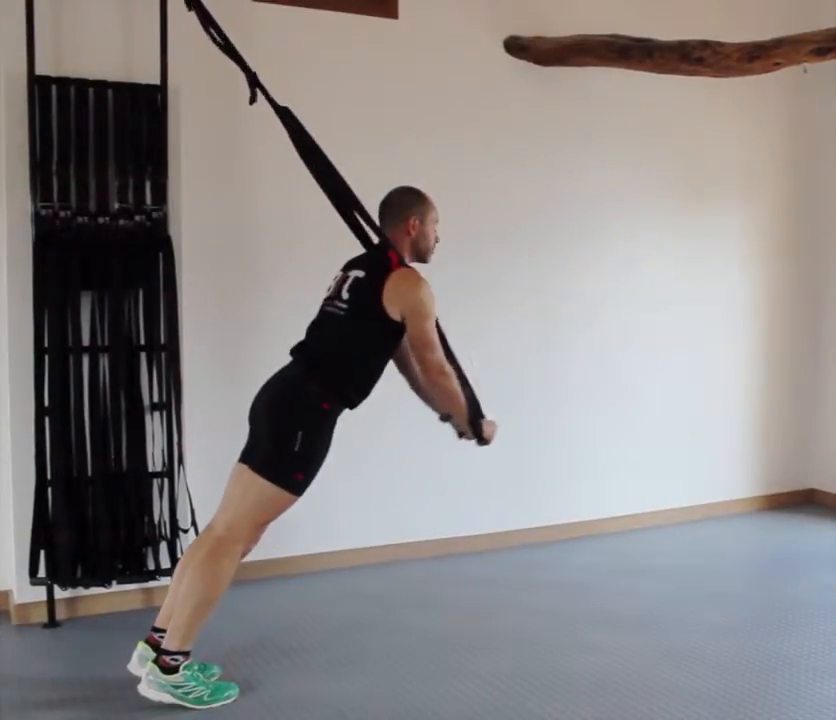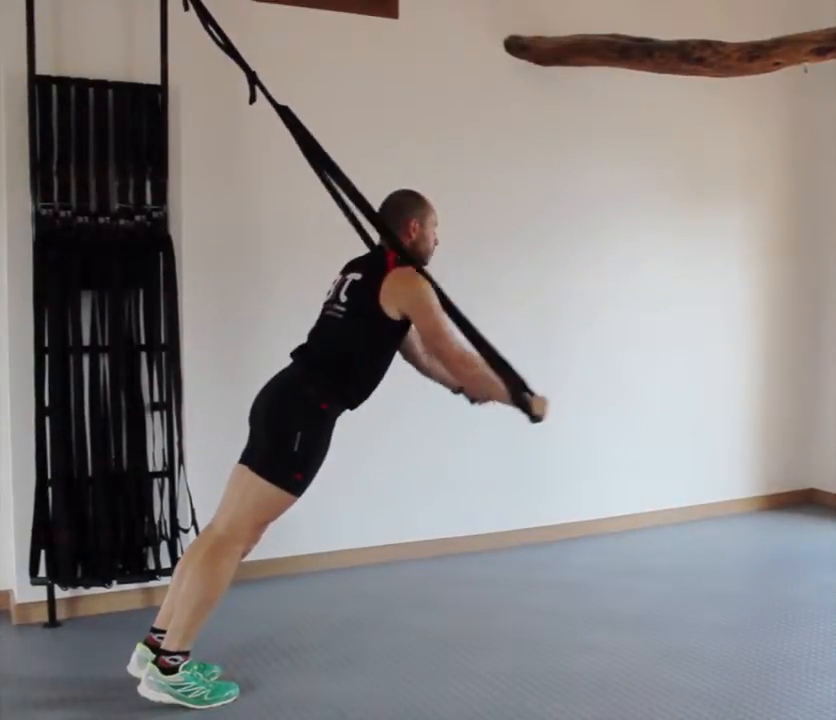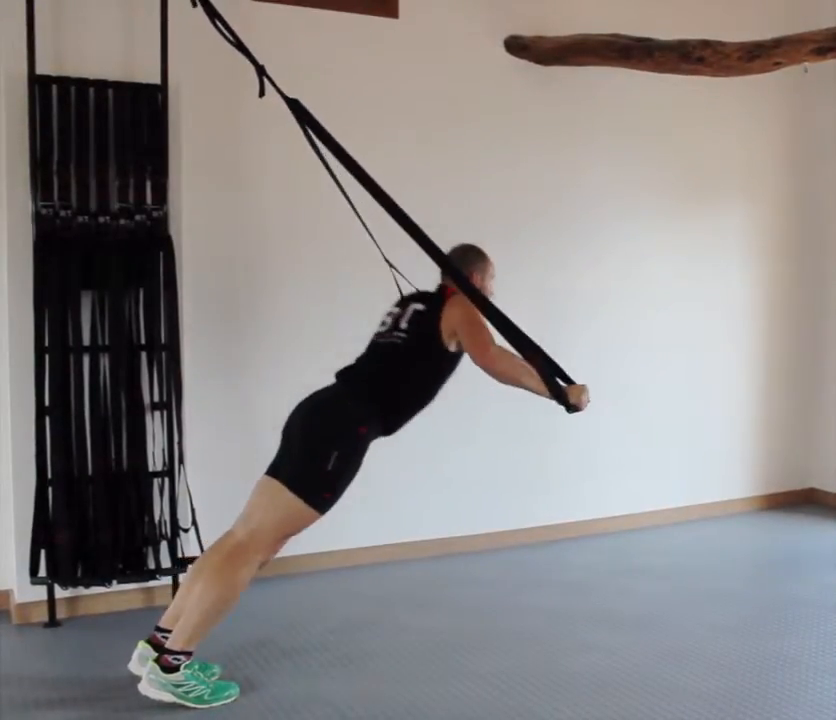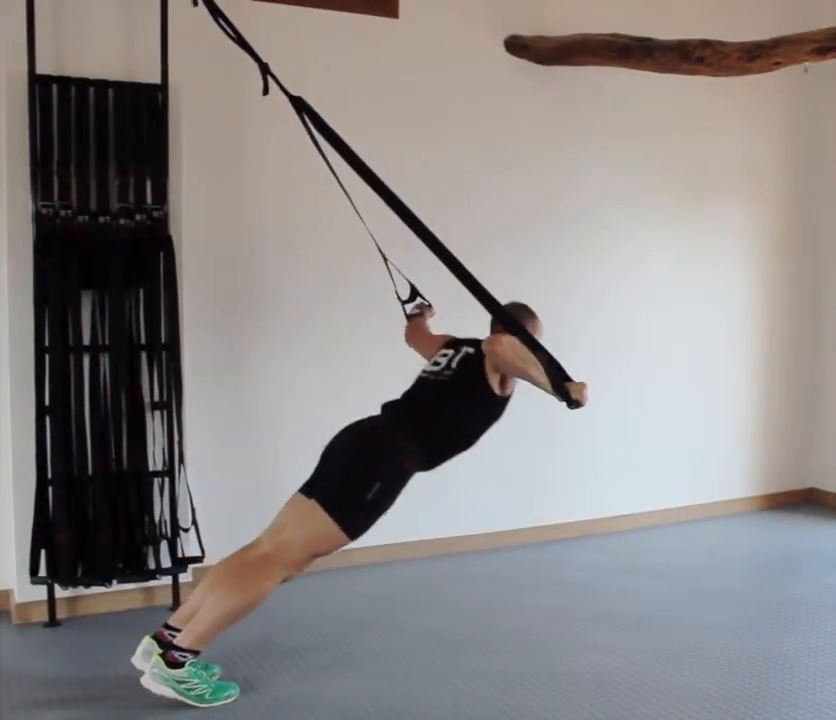
dt=0.5s
person 1, frame 1
left shoulder: (361, 270)
right shoulder: (408, 284)
left elbow: (405, 359)
right elbow: (434, 370)
left wrist: (444, 411)
right wrist: (470, 424)
left hip: (287, 397)
right hip: (304, 413)
left knee: (229, 531)
right knee: (234, 535)
left ankle: (157, 646)
right ankle: (169, 666)
person 1, frame 2
left shoulder: (363, 271)
right shoulder: (406, 281)
left elbow: (412, 348)
right elbow: (452, 357)
left wrist: (459, 386)
right wrist: (522, 399)
left hip: (288, 398)
right hip: (304, 412)
left knee: (230, 533)
right knee: (233, 534)
left ankle: (156, 644)
right ankle: (167, 667)
person 1, frame 3
left shoulder: (414, 303)
right shoulder: (461, 310)
right elbow: (494, 361)
right wrist: (563, 392)
left hip: (322, 416)
right hip: (341, 431)
left knee: (247, 537)
right knee: (254, 543)
left ankle: (160, 642)
right ankle: (171, 664)
person 1, frame 4
left shoulder: (455, 348)
right shoulder: (503, 359)
left elbow: (415, 335)
right elbow: (499, 346)
left wrist: (418, 315)
right wrist: (559, 385)
left hip: (363, 442)
right hip: (384, 460)
left knee: (271, 549)
right knee: (280, 558)
left ankle: (165, 639)
right ankle: (176, 660)
